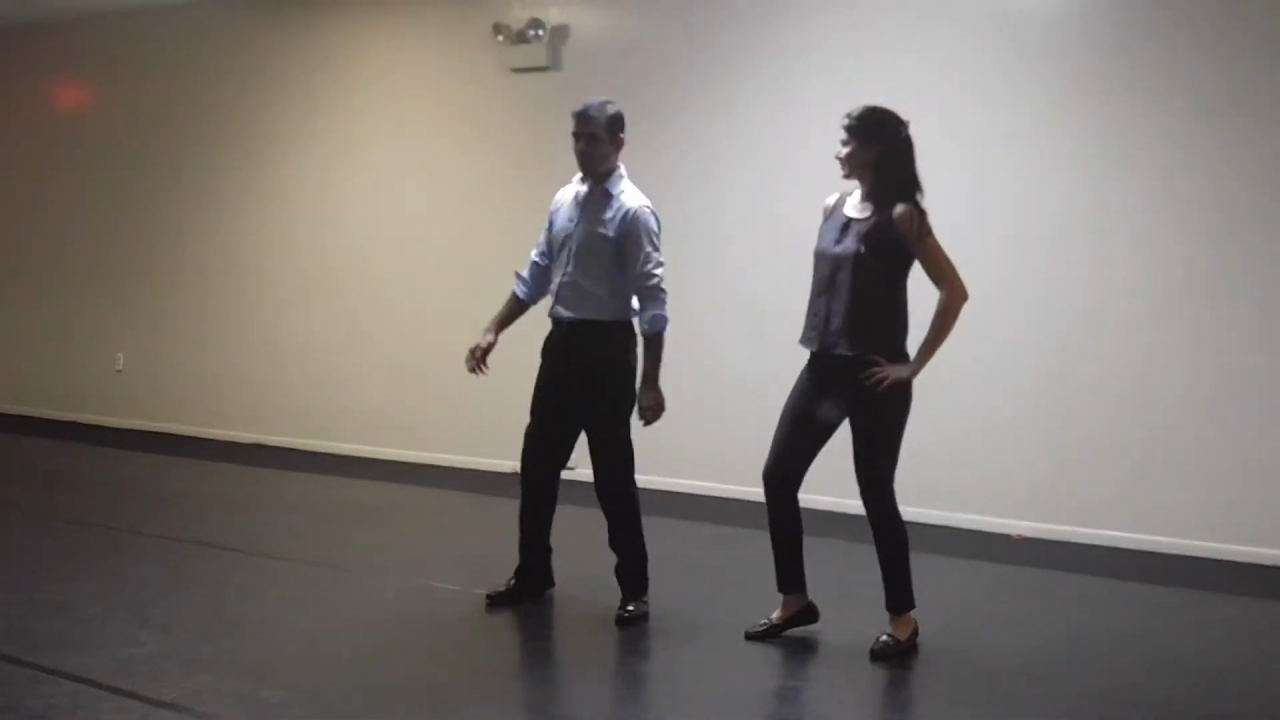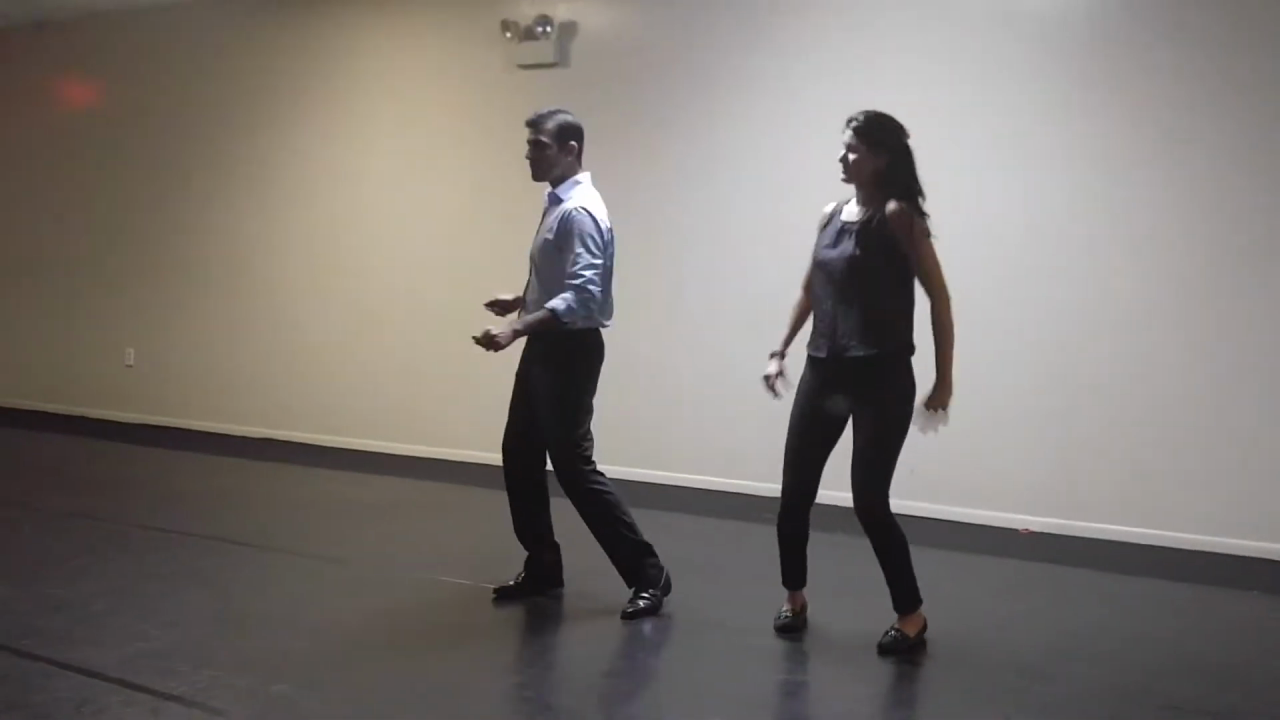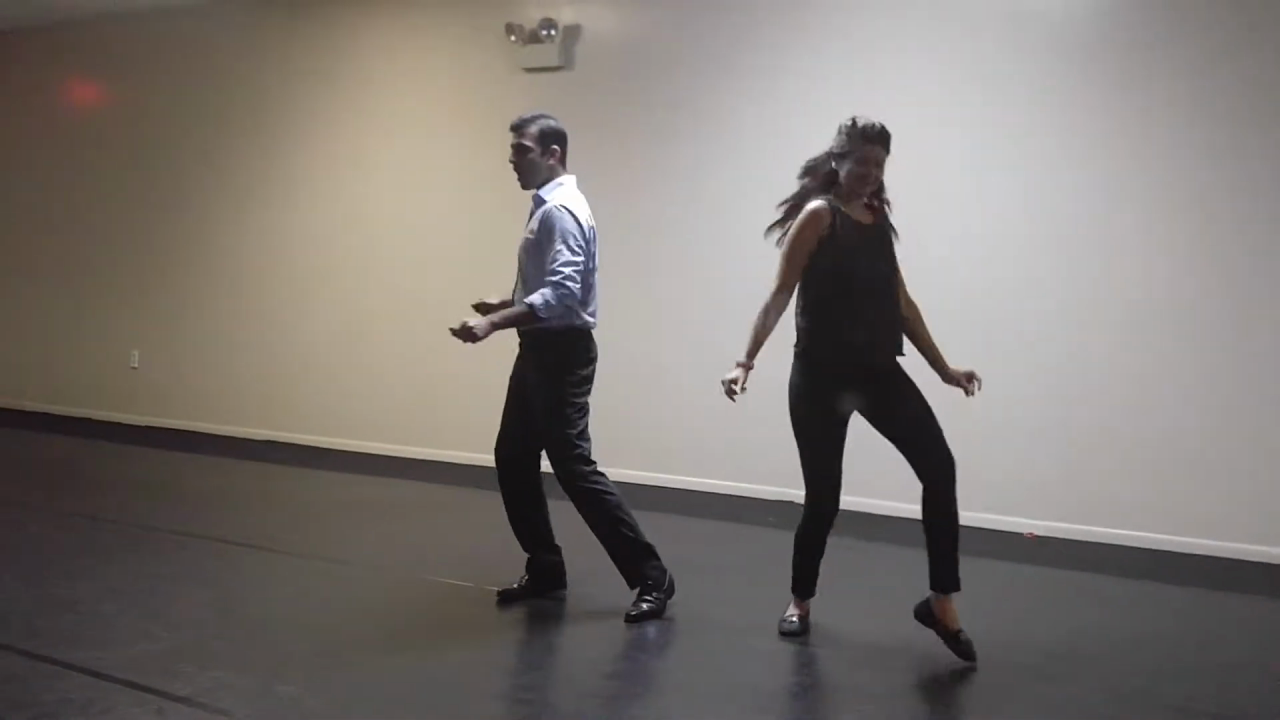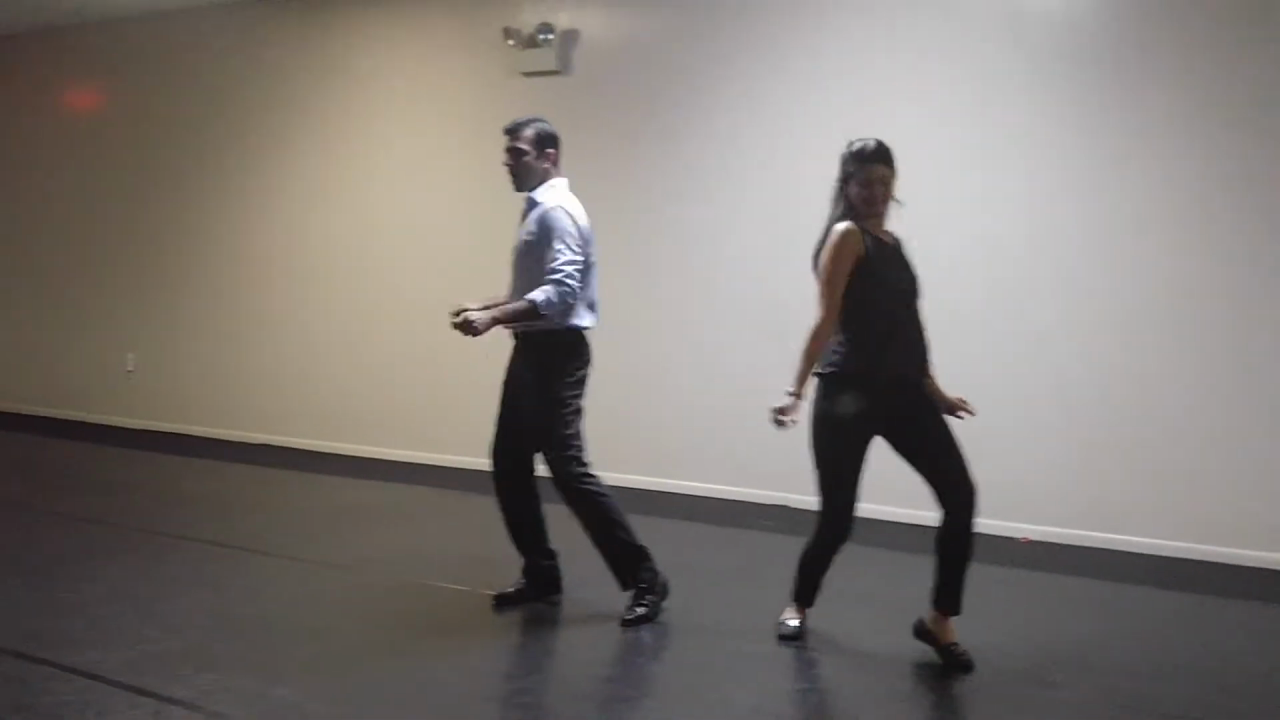
dt=0.4s
person 1, frame 1
left shoulder: (901, 216)
right shoulder: (833, 207)
left elbow: (954, 291)
left wrist: (915, 364)
left hip: (875, 375)
right hip: (823, 368)
left knee: (876, 496)
right knee: (777, 476)
left ankle: (902, 618)
right ankle: (794, 601)
person 1, frame 2
left shoulder: (898, 216)
right shoulder: (831, 216)
left elbow: (938, 298)
left wrist: (943, 380)
right wrist: (779, 352)
left hip: (883, 377)
right hip: (824, 374)
left knee: (869, 501)
right knee: (795, 493)
left ankle: (910, 615)
right ankle: (795, 596)
person 1, frame 3
left shoulder: (882, 223)
right shoulder: (816, 216)
left elbow: (899, 301)
right elbow: (780, 295)
left wrist: (941, 366)
right wrist: (746, 363)
left hip: (881, 371)
right hip: (821, 375)
left knee: (939, 470)
right knee: (822, 499)
left ankle: (941, 602)
right ankle: (799, 602)
person 1, frame 4
left shoulder: (894, 245)
right shoulder: (846, 237)
right elbow: (827, 319)
left wrist: (934, 390)
right wrist: (797, 390)
left hip: (902, 392)
right hip: (848, 392)
left knee: (959, 496)
right knee: (836, 519)
left ankle: (938, 620)
right ankle: (798, 606)
person 2, frame 1
left shoulder: (634, 210)
right shoulder: (564, 201)
left elbow: (653, 300)
right elbow: (537, 274)
left wrist: (649, 380)
right wrist: (493, 332)
left hip: (607, 348)
right hip: (561, 343)
left knee: (612, 470)
right knee: (539, 461)
left ankle: (635, 588)
right ankle: (533, 572)
person 2, frame 2
left shoulder: (579, 210)
right shoulder: (560, 205)
left elbow: (582, 296)
left wrist: (515, 328)
right wrist: (521, 300)
left hip: (569, 353)
right hip: (545, 351)
left knee: (574, 467)
right knee: (520, 456)
left ankle: (648, 576)
right ankle: (543, 567)
person 2, frame 3
left shoulder: (560, 209)
right shoulder: (546, 207)
left elbow: (560, 294)
left wrist: (492, 323)
right wrist: (500, 305)
left hip: (562, 353)
right hip: (538, 351)
left knee: (575, 469)
right knee: (513, 458)
left ankle: (652, 578)
right ankle: (545, 569)
person 2, frame 4
left shoulder: (558, 210)
right shoulder: (536, 210)
left elbow: (560, 290)
left wrist: (494, 317)
right wrist: (487, 308)
left hip: (557, 354)
right hip: (530, 352)
left knee: (568, 470)
right knee: (509, 463)
left ankle: (645, 581)
right ankle: (541, 574)
